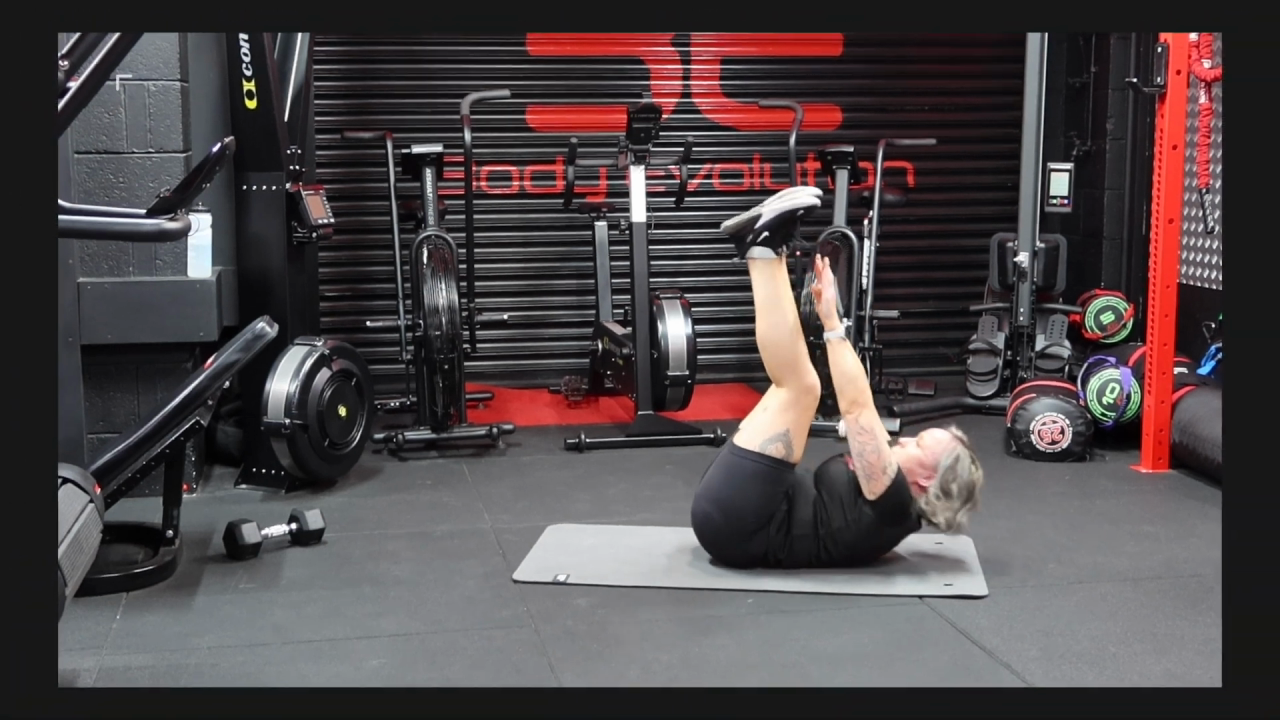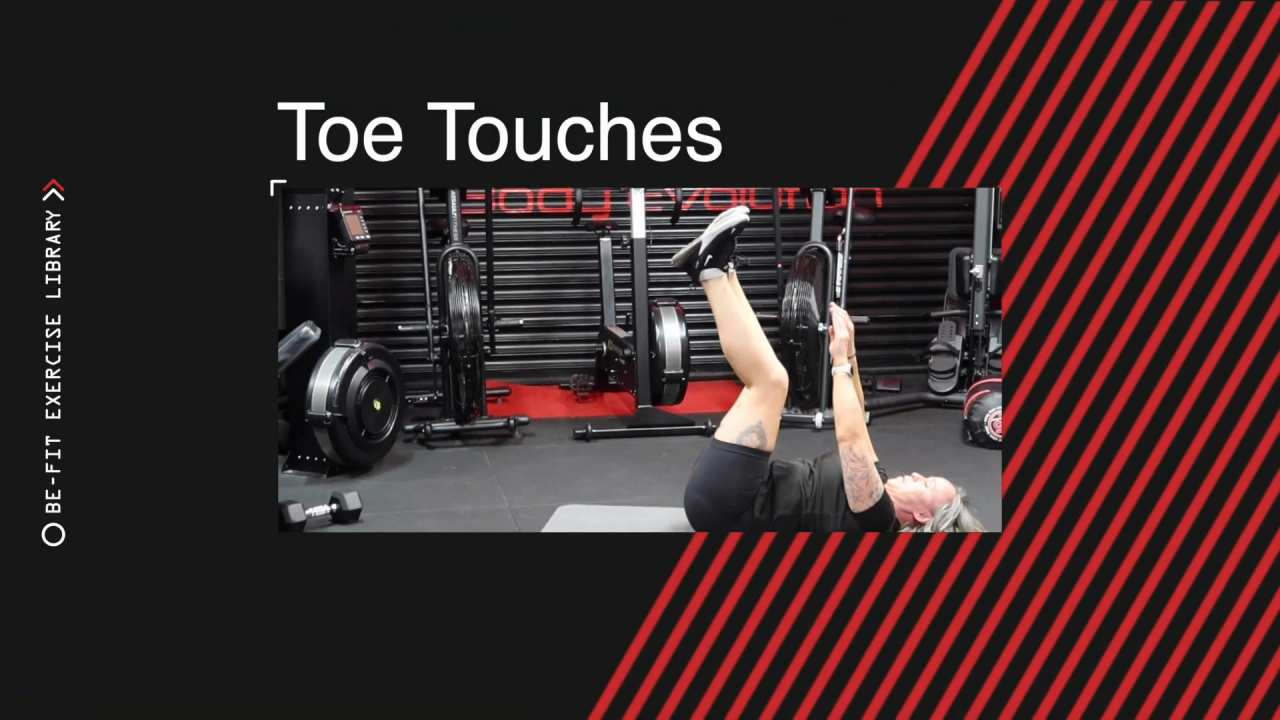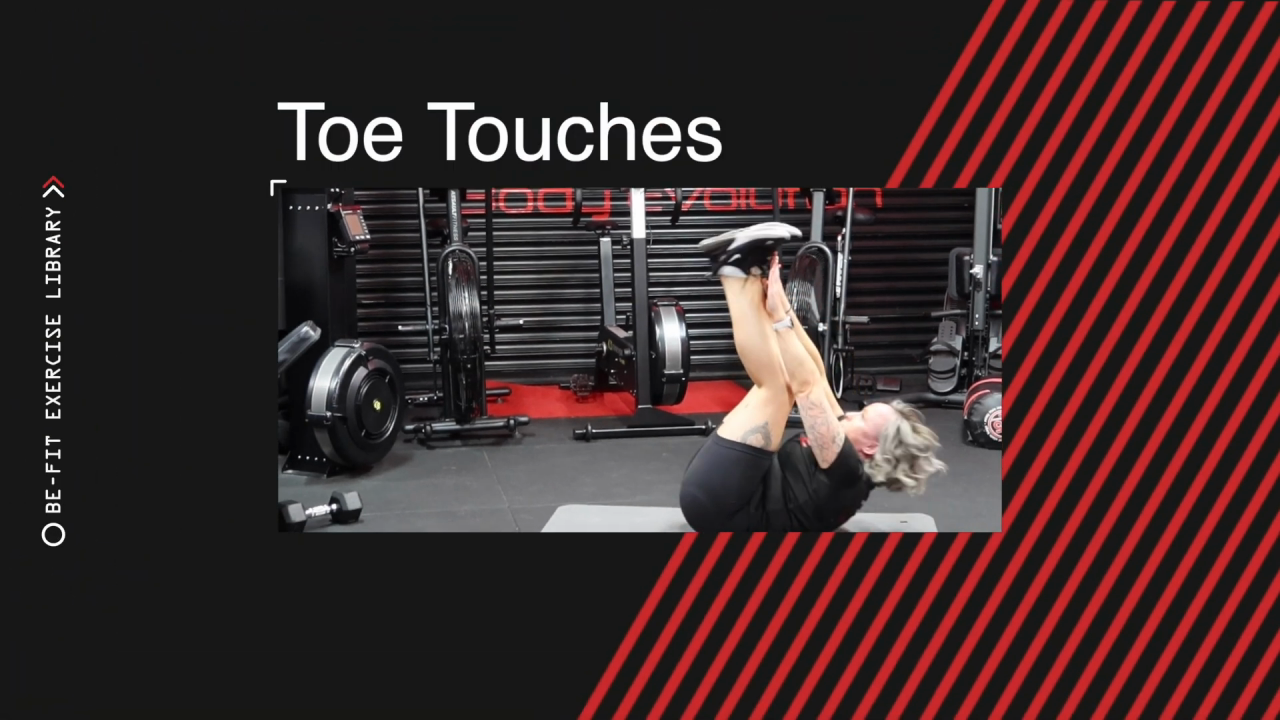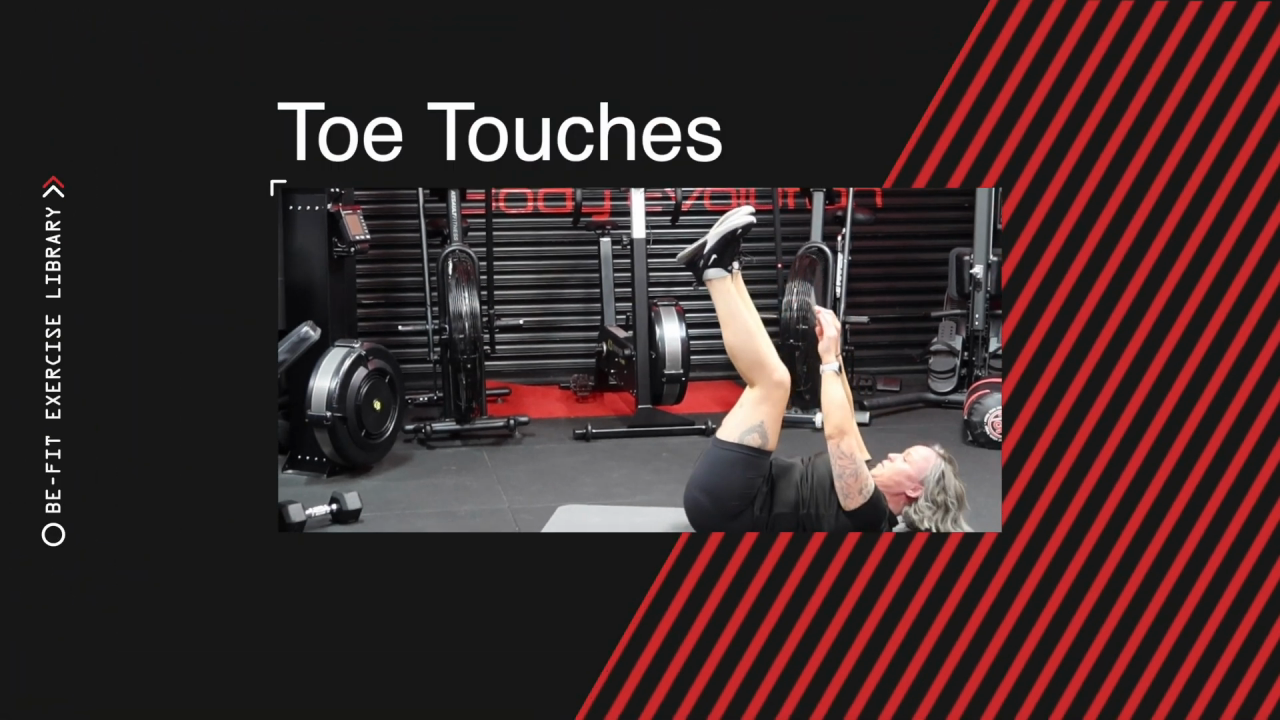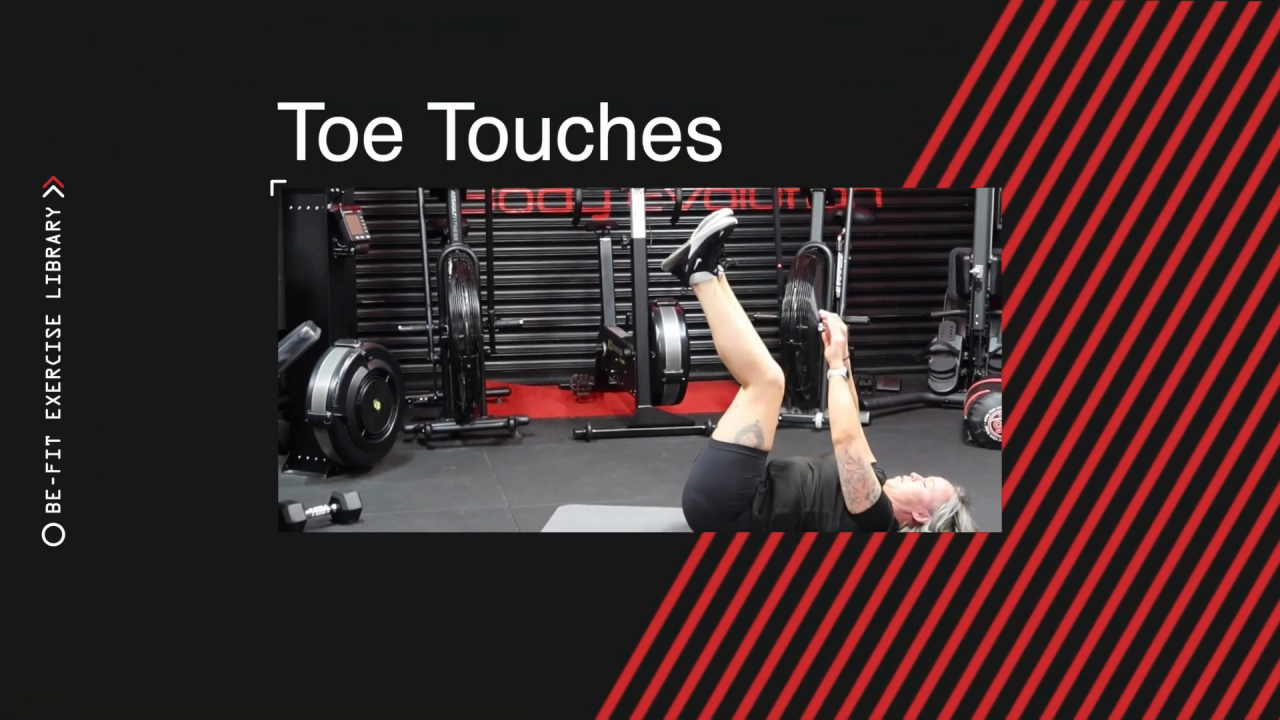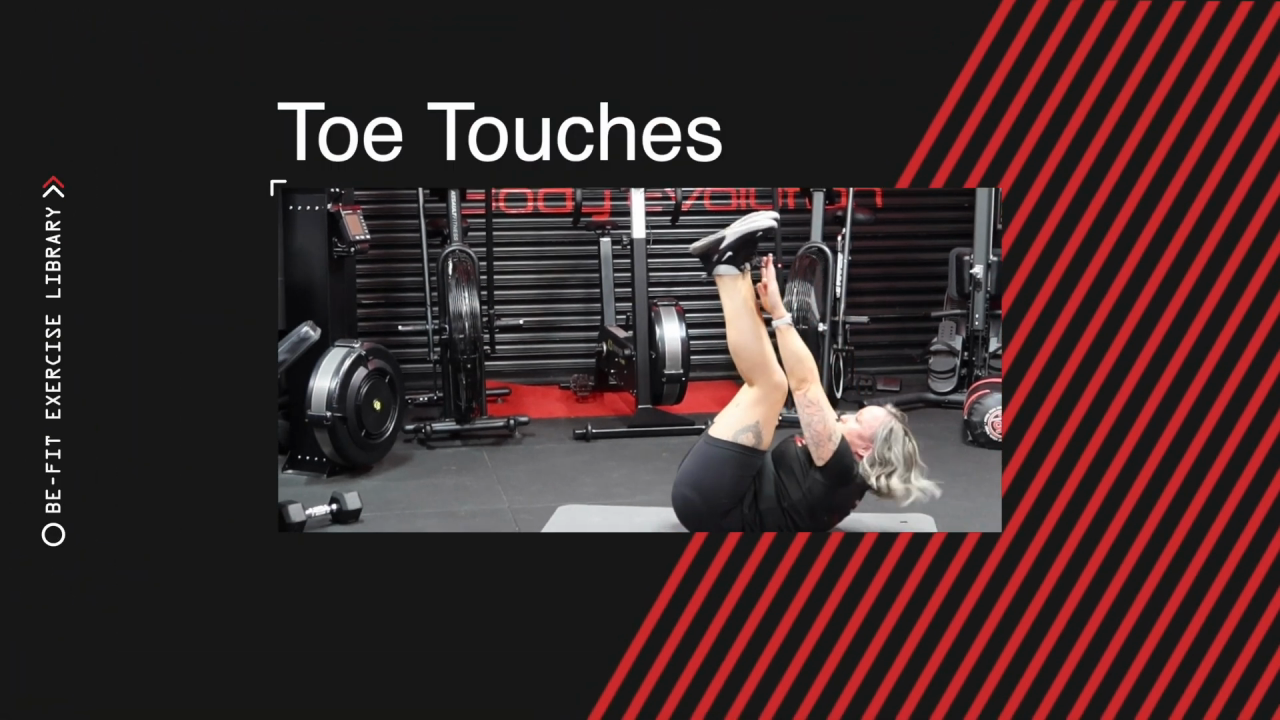
dt=0.7s
person 1, frame 1
left shoulder: (895, 506)
right shoulder: (894, 486)
left elbow: (857, 410)
right elbow: (859, 404)
left wrist: (834, 326)
right wrist: (832, 321)
left hip: (732, 524)
right hip: (735, 518)
left knee: (800, 385)
right knee: (799, 382)
person 1, frame 2
left shoulder: (877, 517)
right shoulder: (877, 486)
left elbow: (849, 435)
right elbow: (856, 426)
left wrist: (841, 362)
right wrist: (849, 354)
left hip: (724, 506)
right hip: (729, 501)
left knee: (769, 380)
right knee: (769, 378)
left ankle: (712, 271)
right ankle: (717, 270)
person 1, frame 3
left shoulder: (849, 472)
right shoulder: (843, 438)
left elbow: (808, 384)
right elbow: (813, 369)
left wrist: (779, 318)
right wrist: (779, 306)
left hip: (713, 502)
right hip: (718, 499)
left knee: (776, 384)
right knee: (778, 380)
left ankle: (734, 267)
right ankle: (739, 267)
person 1, frame 4
left shoulder: (871, 514)
right shoulder: (872, 484)
left elbow: (838, 433)
right elbow: (845, 421)
left wrist: (829, 360)
right wrist: (833, 355)
left hip: (722, 507)
right hip: (727, 498)
left knee: (771, 381)
right knee: (770, 377)
left ankle: (716, 269)
right ankle: (723, 268)
person 1, frame 5
left shoulder: (877, 517)
right shoulder: (877, 487)
left elbow: (845, 437)
right elbow: (850, 427)
left wrist: (837, 366)
right wrist: (842, 357)
left hip: (721, 507)
right hip: (725, 500)
left knee: (766, 379)
right knee: (764, 377)
left ankle: (702, 272)
right ankle: (708, 270)
person 1, frame 6
left shoulder: (843, 470)
left elbow: (804, 385)
right elbow: (808, 388)
left wrist: (779, 314)
right wrist: (774, 311)
left hip: (706, 501)
right hip: (710, 495)
left knee: (768, 384)
right knee: (766, 379)
left ankle: (729, 265)
right ankle: (733, 265)
